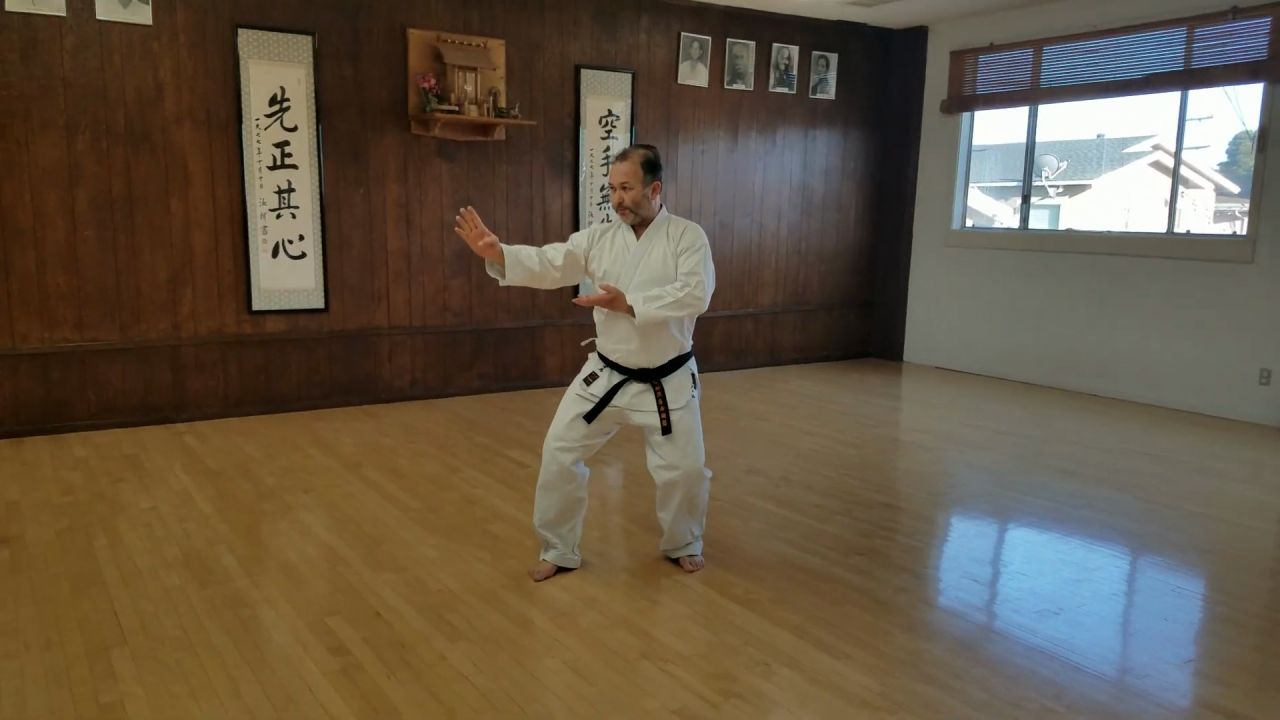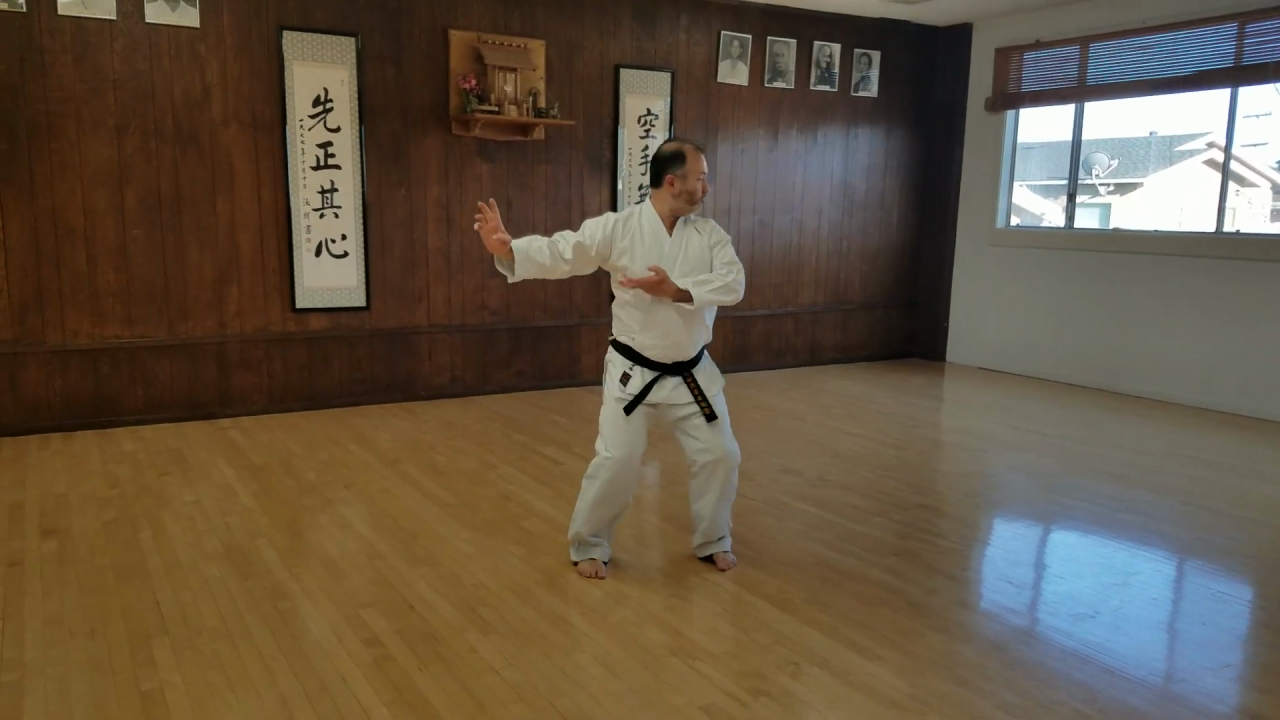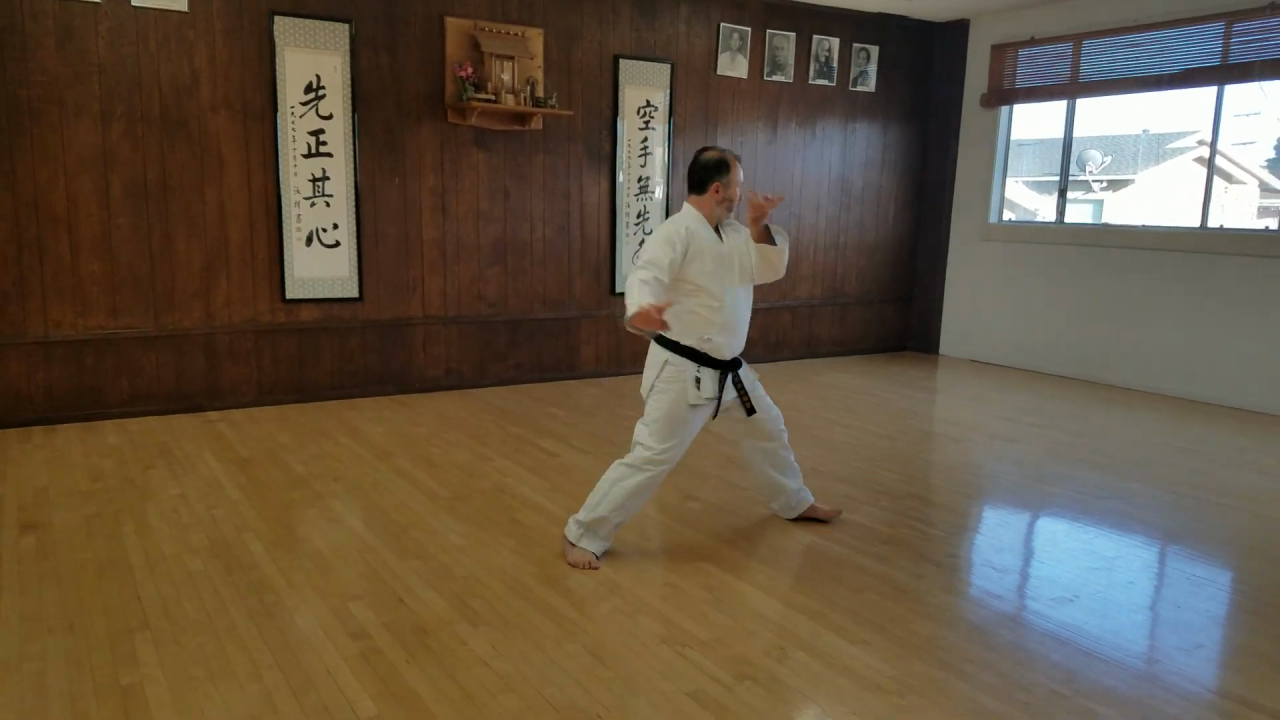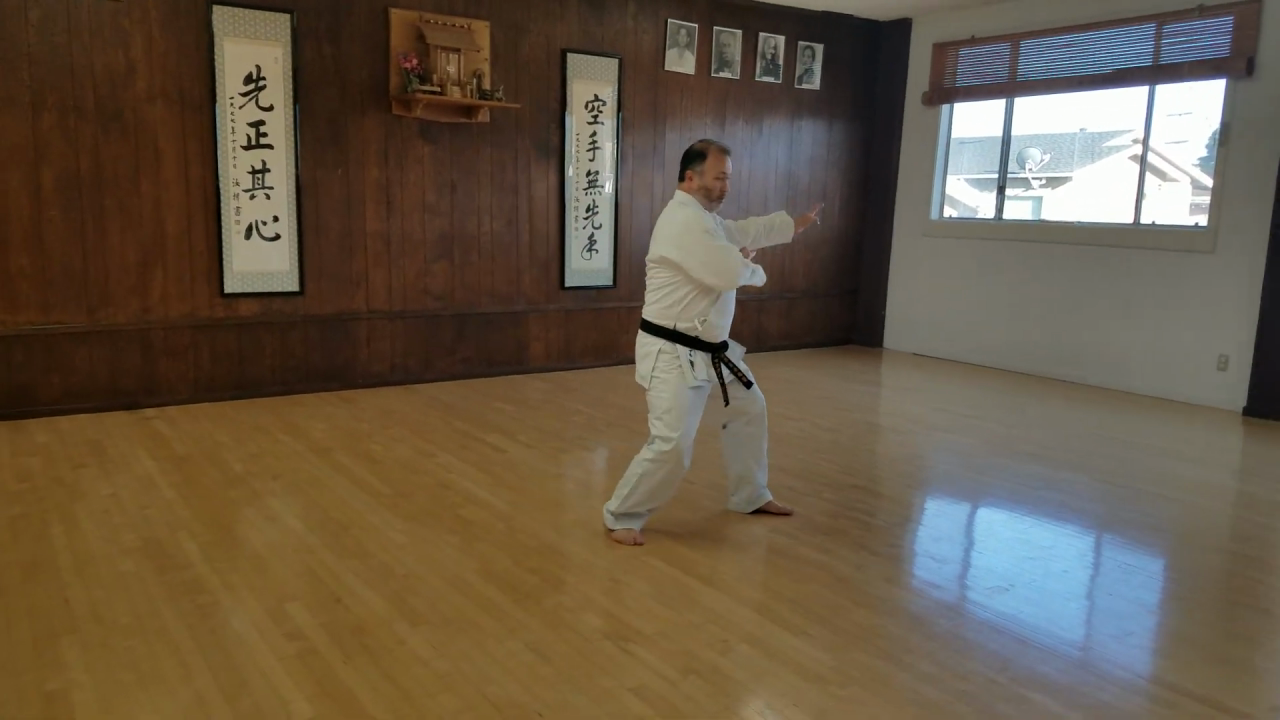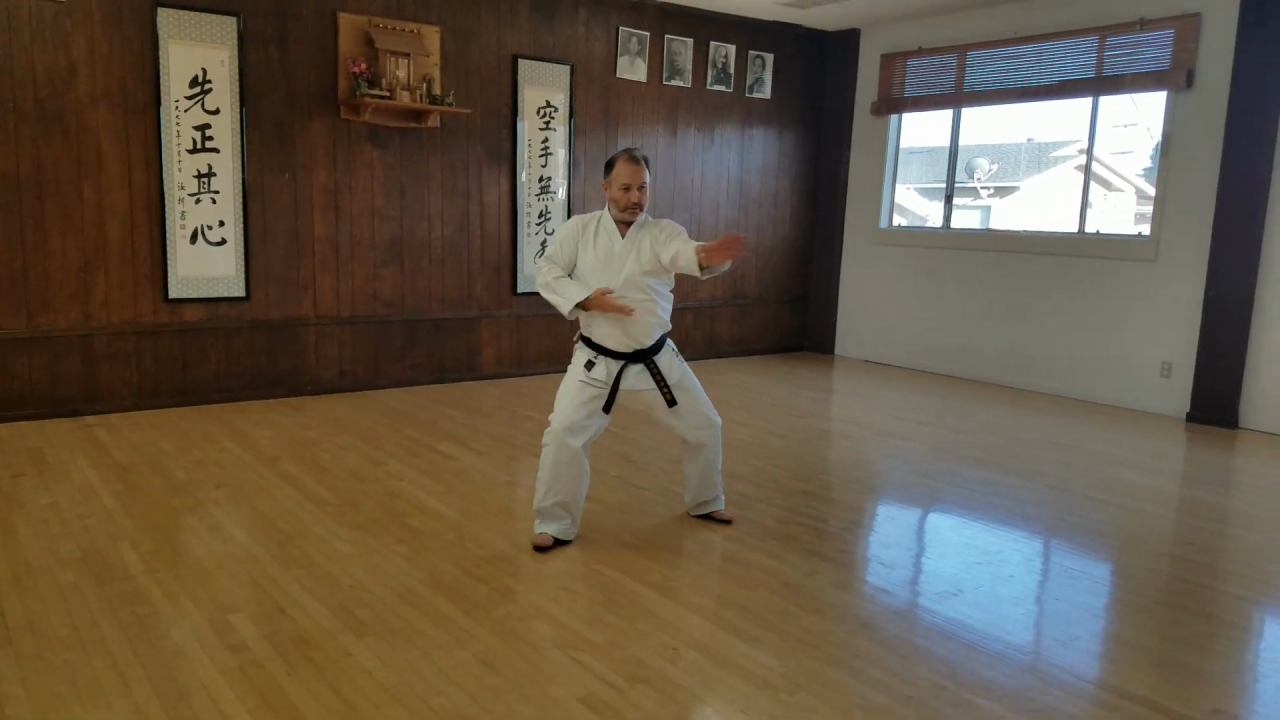
dt=0.4s
person 1, frame 1
left shoulder: (688, 236)
right shoulder: (600, 238)
left elbow: (694, 295)
right elbow: (548, 265)
left wrist: (628, 304)
right wrist: (495, 252)
left hip: (667, 382)
right hip: (606, 375)
left knee: (684, 469)
right knee: (560, 454)
left ankle: (683, 544)
right ankle: (558, 550)
person 1, frame 2
left shoulder: (709, 233)
right shoulder: (617, 227)
left elbow: (732, 285)
right elbow: (559, 252)
left wrist: (674, 290)
right wrist: (505, 247)
left hip: (693, 370)
right hip: (633, 371)
left knee: (716, 454)
right knee: (616, 461)
left ankle: (711, 542)
right ankle: (588, 547)
person 1, frame 3
left shoulder: (731, 230)
right shoulder: (674, 235)
left elbow: (766, 269)
right elbow: (644, 278)
left wrist: (760, 228)
right wrist: (641, 312)
left hip: (723, 365)
right hip: (681, 367)
left knee: (767, 428)
right knee: (654, 455)
left ankle: (793, 503)
right ankle: (584, 535)
person 1, frame 4
left shoulder: (707, 220)
right shoulder: (685, 221)
left elbow: (741, 234)
right elbow: (729, 267)
left wrist: (795, 225)
right wrist: (747, 266)
left hip: (709, 348)
right hip: (670, 351)
left knee: (748, 408)
right knee: (673, 443)
left ankle: (749, 496)
right ankle: (624, 516)
person 1, frame 5
left shoulder: (665, 231)
right shoulder: (579, 228)
left elbow: (689, 255)
right elbow: (549, 272)
left wrist: (710, 258)
right wrist: (587, 300)
left hip: (655, 360)
right hip: (598, 359)
left knee: (703, 427)
right knee: (565, 433)
left ankle: (706, 501)
right ankle: (556, 523)
